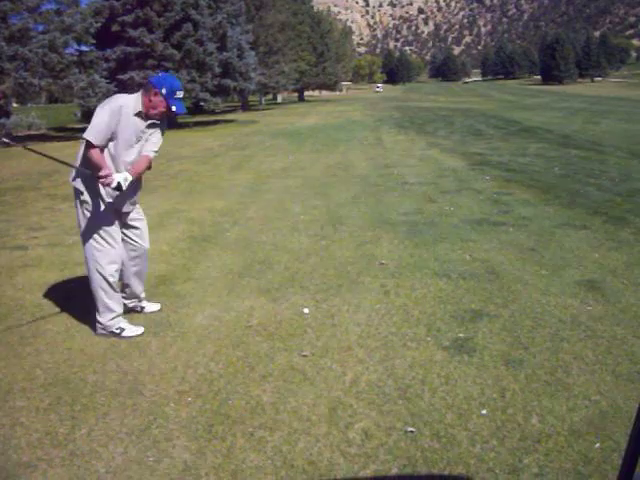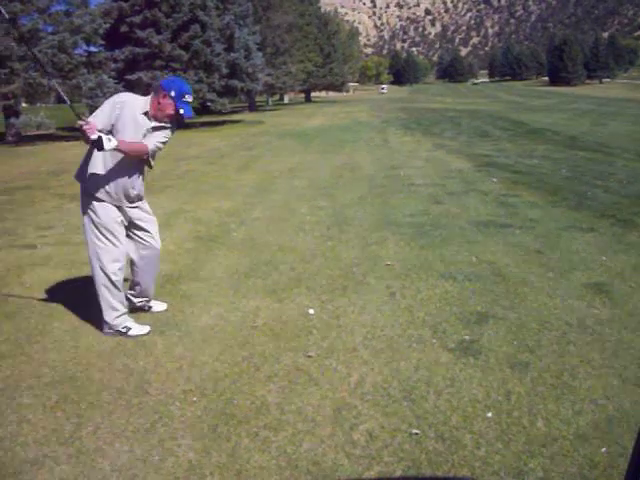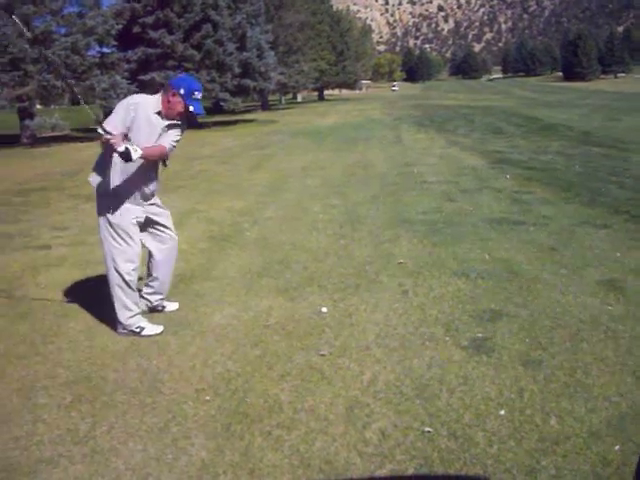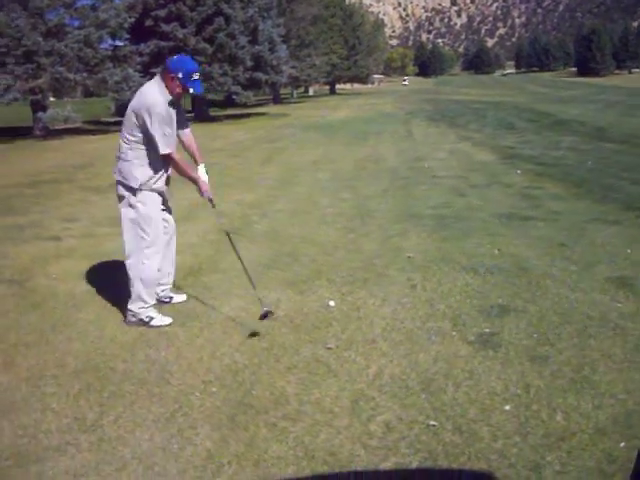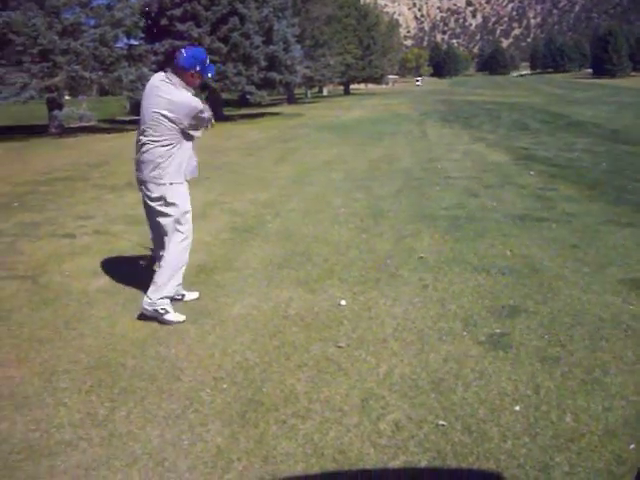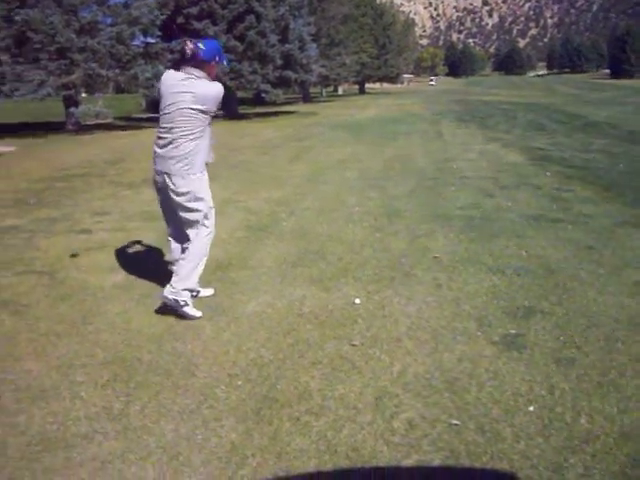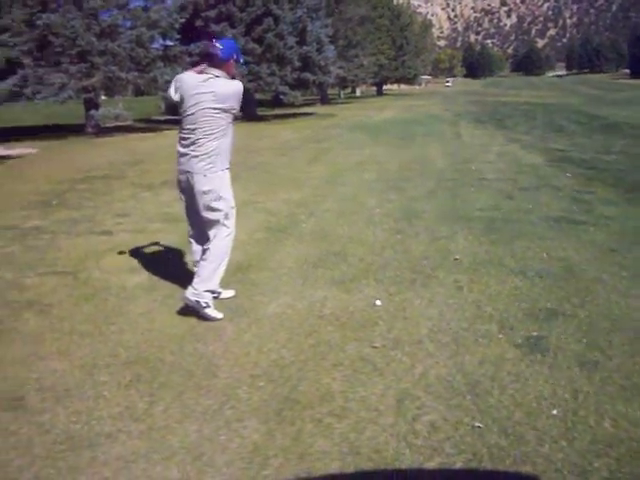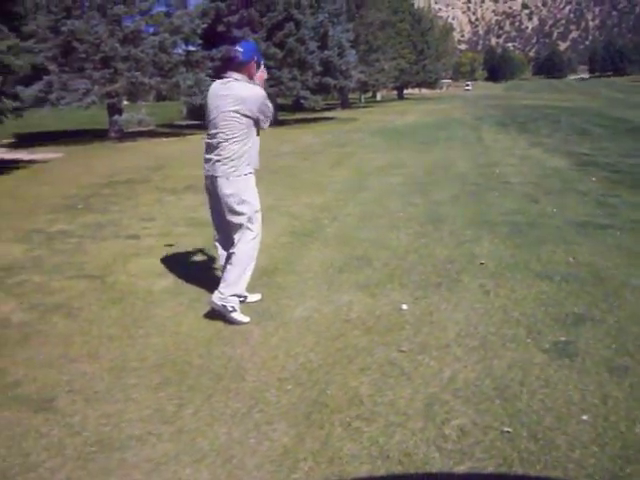
dt=0.2s
person 1, frame 1
left shoulder: (158, 122)
right shoulder: (117, 105)
left elbow: (146, 158)
right elbow: (91, 147)
left wrist: (125, 178)
right wrist: (106, 170)
left hip: (124, 194)
right hip: (94, 192)
left knee: (138, 247)
right knee: (107, 255)
left ankle: (131, 299)
right ankle: (109, 320)
person 1, frame 2
left shoulder: (166, 127)
right shoulder: (123, 102)
left elbow: (143, 150)
right elbow: (89, 130)
left wrist: (110, 142)
right wrist: (95, 135)
left hip: (132, 196)
right hip: (99, 192)
left knee: (149, 246)
right knee: (111, 257)
left ankle: (139, 298)
right ankle: (115, 319)
person 1, frame 3
left shoulder: (177, 125)
right shoulder: (136, 104)
left elbow: (161, 151)
right elbow: (107, 138)
left wrist: (134, 150)
right wrist: (117, 143)
left hip: (145, 194)
right hip: (115, 192)
left knee: (166, 241)
right knee: (126, 257)
left ankle: (152, 297)
right ankle: (129, 319)
person 1, frame 4
left shoulder: (166, 96)
right shoulder: (155, 104)
left elbow: (180, 134)
right elbow: (170, 155)
left wrist: (200, 165)
right wrist: (197, 181)
left hip: (152, 179)
right hip: (138, 181)
left knee: (164, 233)
right knee: (149, 243)
left ankle: (159, 290)
right ankle: (140, 309)
person 1, frame 5
left shoulder: (157, 80)
right shoulder: (189, 104)
right elbow: (206, 120)
left wrist: (199, 115)
right wrist: (206, 115)
left hip: (152, 172)
right hip: (165, 177)
left knee: (167, 231)
right knee: (179, 235)
left ankle: (170, 288)
right ankle: (155, 301)
person 1, frame 6
left shoulder: (168, 79)
right shoulder: (214, 91)
left wrist: (189, 57)
right wrist: (196, 57)
left hip: (163, 168)
right hip: (187, 171)
left knee: (179, 230)
right knee: (202, 228)
left ankle: (186, 283)
right ankle: (177, 291)
person 1, frame 7
left shoulder: (187, 81)
right shoulder: (234, 88)
left wrist: (205, 63)
right wrist: (215, 61)
left hip: (186, 169)
right hip: (210, 171)
left knee: (199, 231)
right knee: (223, 229)
left ankle: (207, 285)
right ankle: (199, 292)
person 1, frame 8
left shoulder: (215, 88)
right shoulder: (255, 94)
right elbow: (265, 121)
left hip: (213, 172)
right hip: (236, 174)
left knee: (226, 234)
right knee: (248, 233)
left ankle: (233, 289)
right ankle: (226, 297)
